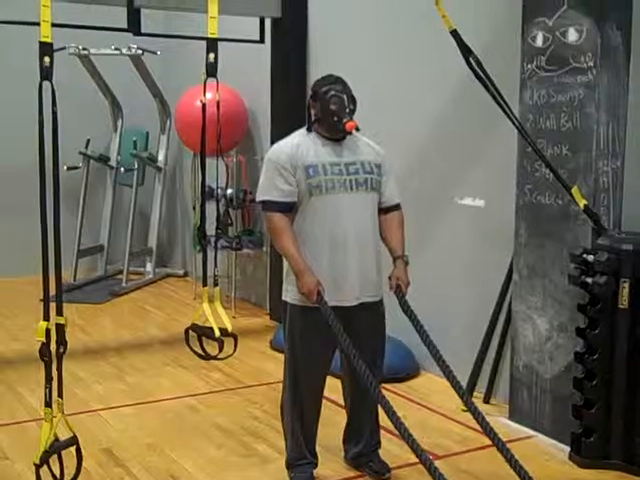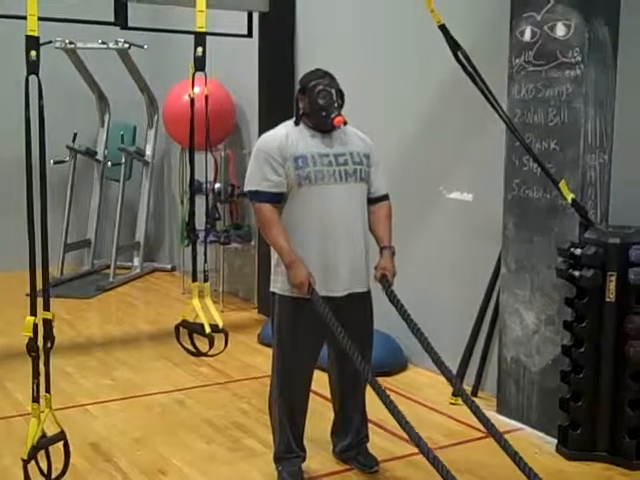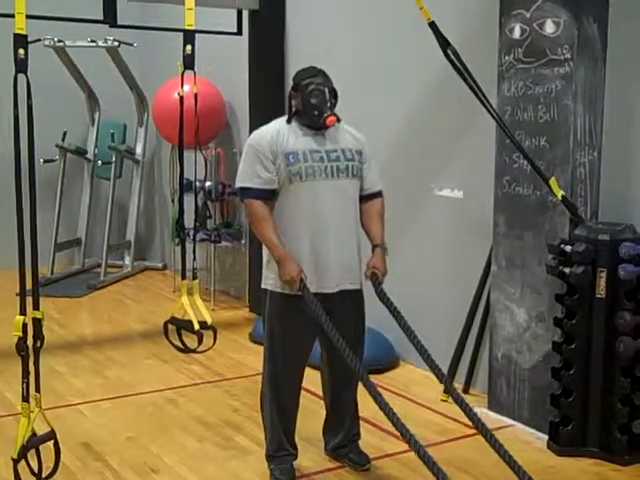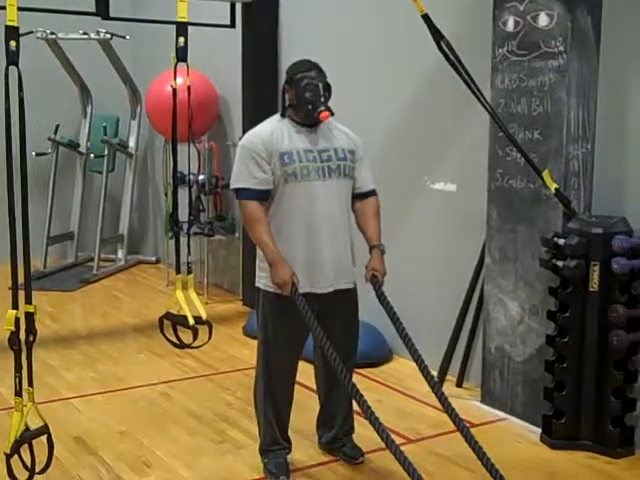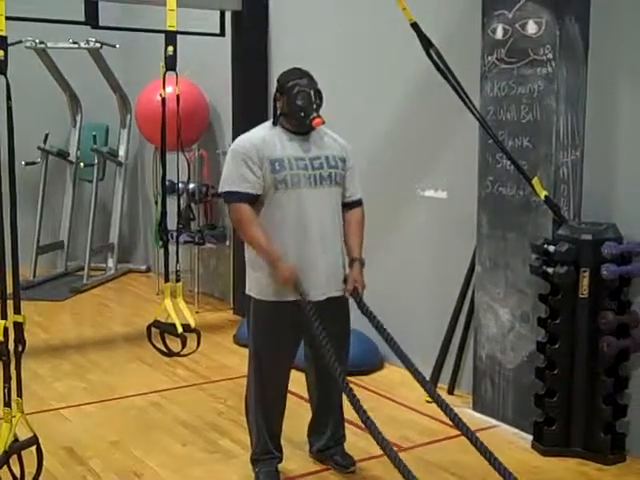
dt=1s
person 1, frame 1
left shoulder: (372, 153)
right shoulder: (288, 153)
left elbow: (389, 211)
right elbow: (277, 217)
left wrist: (399, 259)
right wrist: (302, 271)
left hip: (366, 291)
right hip: (312, 293)
left knee: (366, 376)
right knee: (305, 381)
person 1, frame 2
left shoulder: (360, 143)
right shoulder: (276, 143)
left elbow: (378, 201)
right elbow: (265, 207)
left wrist: (386, 250)
right wrist: (292, 263)
left hip: (354, 282)
right hip: (300, 285)
left knee: (353, 369)
right knee: (292, 373)
left ankle: (351, 443)
person 1, frame 3
left shoulder: (355, 141)
right shoulder: (268, 140)
left elbow: (371, 198)
right elbow: (256, 204)
left wrist: (378, 248)
right wrist: (283, 259)
left hip: (346, 279)
right hip: (292, 282)
left knee: (345, 366)
right knee: (284, 371)
left ankle: (343, 441)
person 1, frame 4
left shoulder: (348, 139)
right shoulder: (262, 140)
left elbow: (365, 197)
right elbow: (251, 205)
left wrist: (375, 248)
right wrist: (276, 261)
left hip: (340, 277)
right hip: (285, 279)
left knee: (339, 362)
right knee: (277, 367)
left ankle: (336, 434)
person 1, frame 5
left shoulder: (338, 147)
right shoulder: (252, 146)
left elbow: (352, 208)
right elbow: (240, 209)
left wrist: (356, 261)
right wrist: (275, 260)
left hip: (330, 285)
right hip: (275, 289)
left knee: (330, 370)
right knee: (269, 376)
left ankle: (328, 443)
